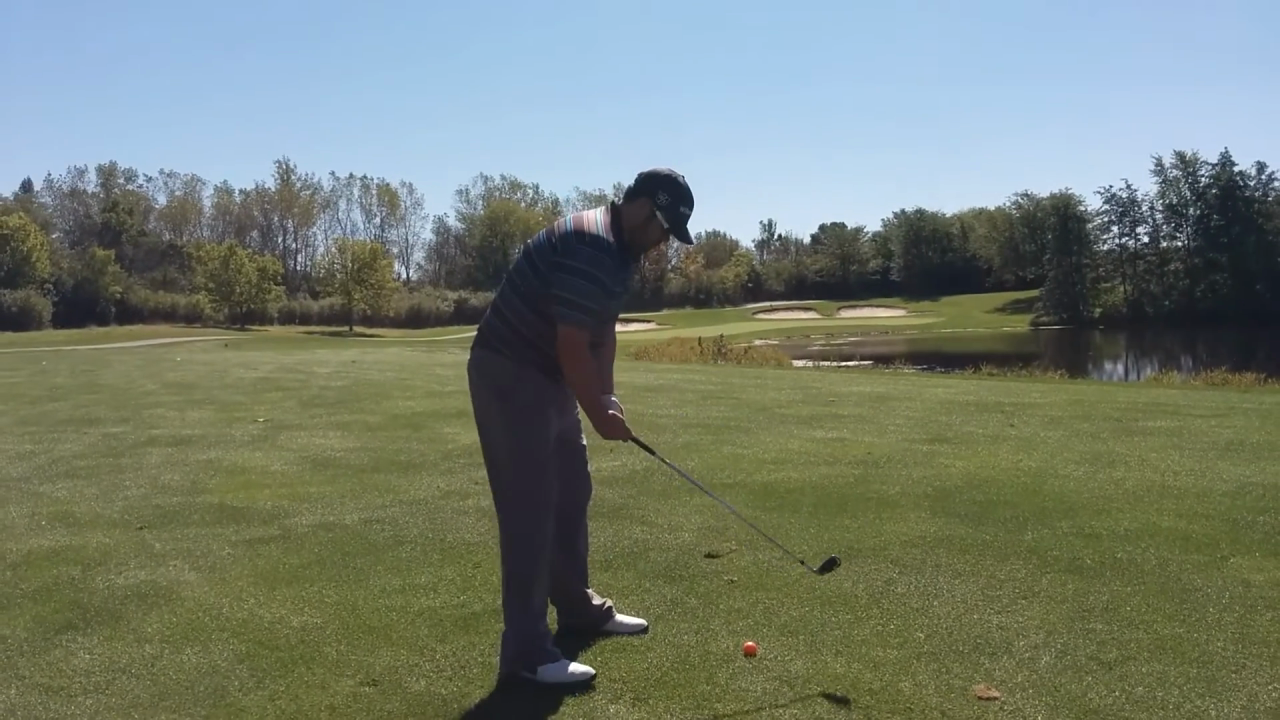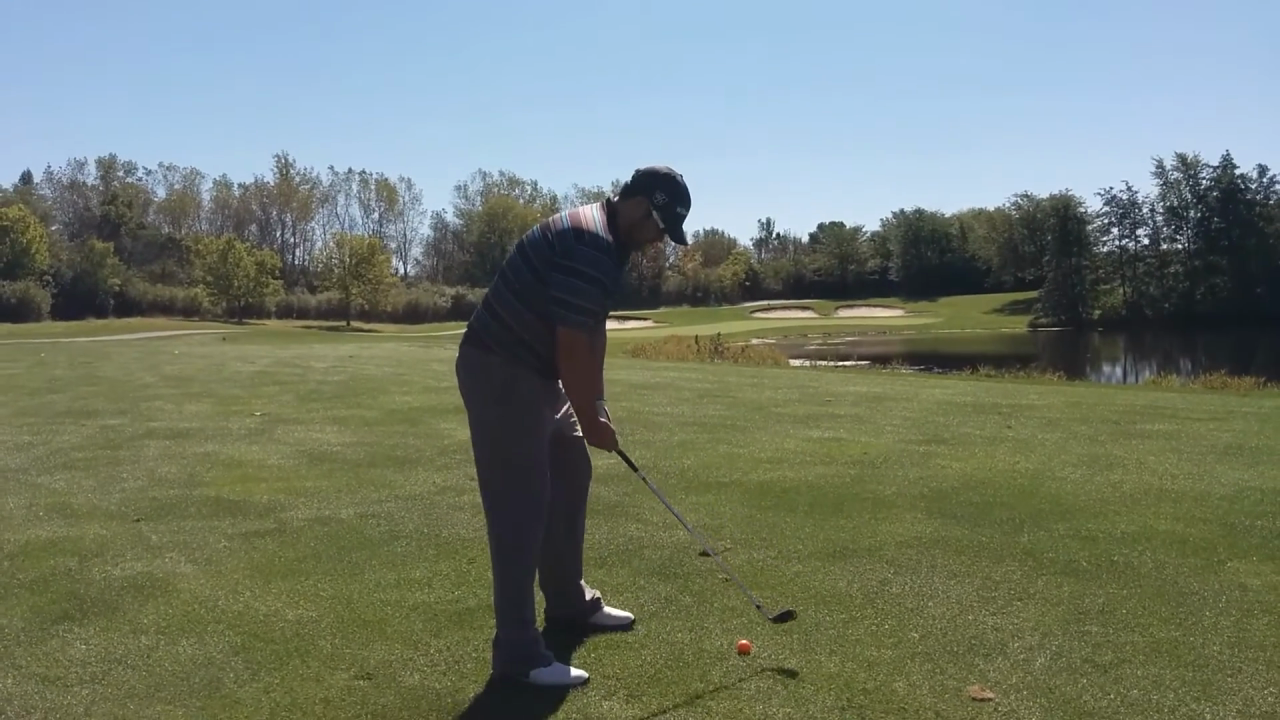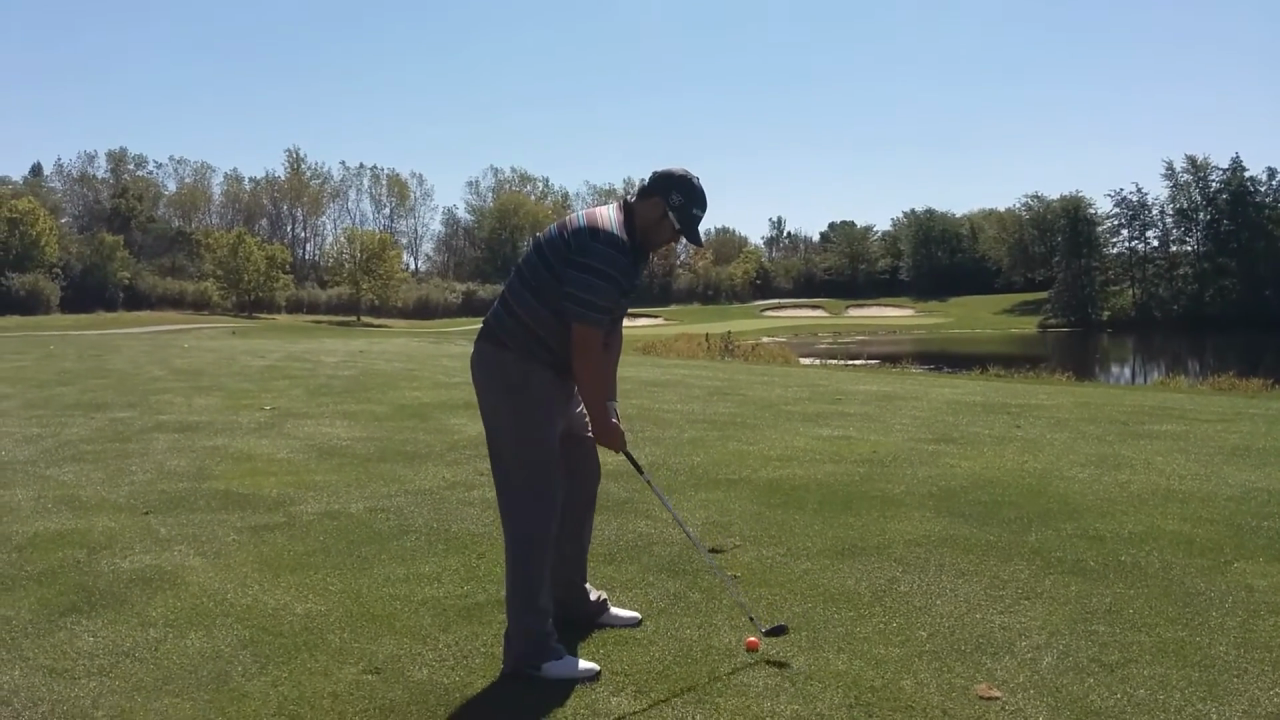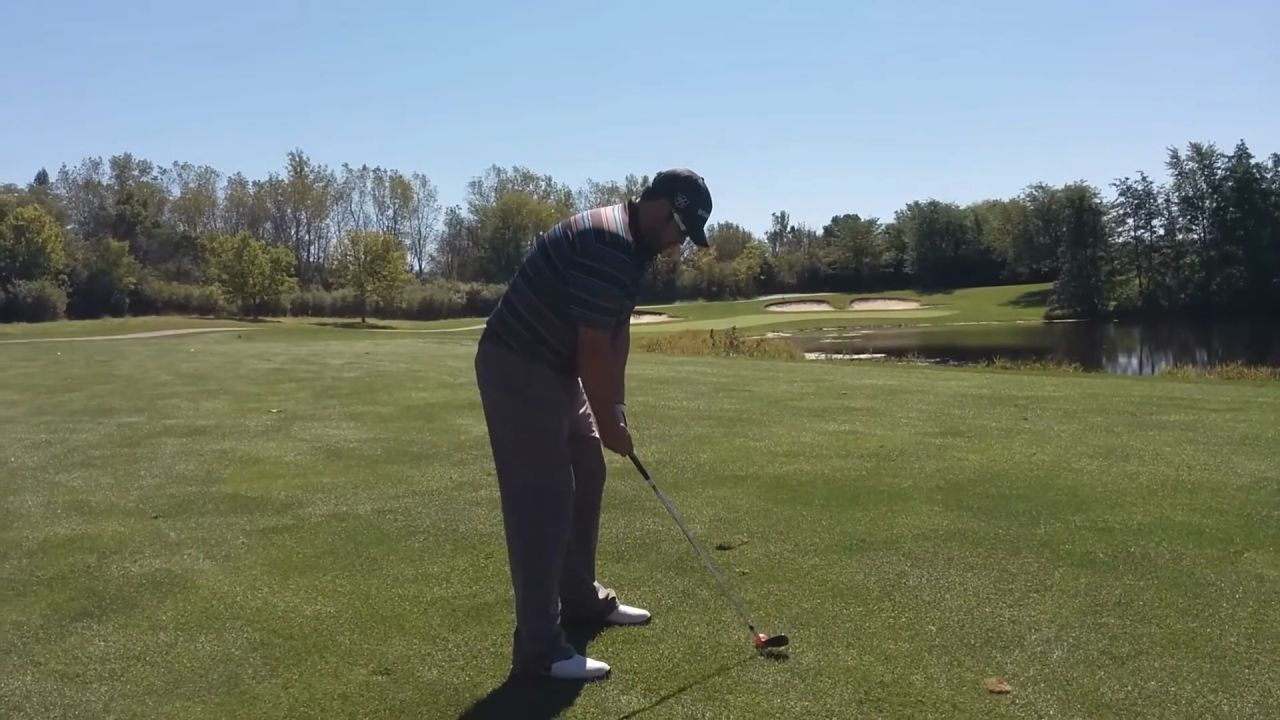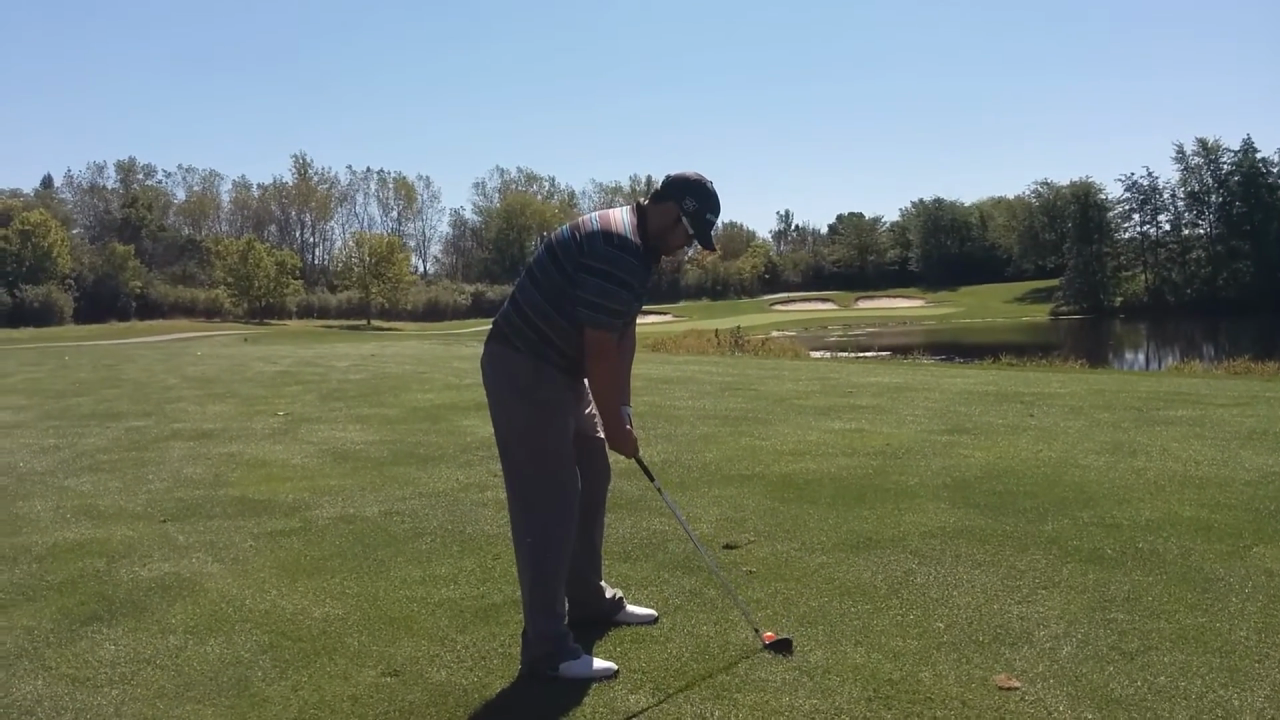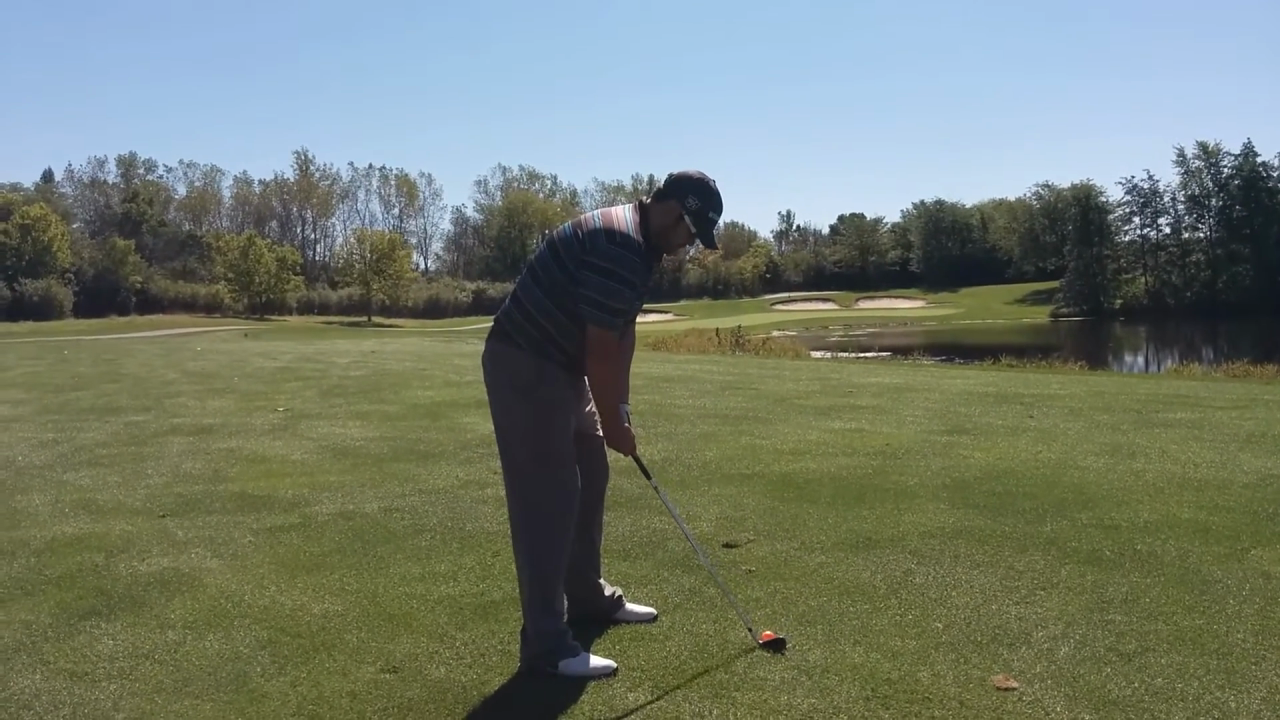
dt=0.4s
person 1, frame 1
left shoulder: (618, 248)
right shoulder: (590, 245)
left elbow: (601, 330)
right elbow: (572, 344)
left wrist: (607, 398)
right wrist: (598, 414)
left hip: (545, 373)
right hip: (508, 372)
left knee: (571, 490)
right knee: (531, 500)
left ankle: (576, 605)
right ankle: (525, 645)
person 1, frame 2
left shoulder: (608, 242)
right shoulder: (588, 245)
left elbow: (591, 333)
right elbow: (573, 349)
left wrist: (598, 404)
right wrist: (591, 419)
left hip: (535, 370)
right hip: (499, 371)
left knee: (570, 476)
right knee: (521, 503)
left ankle: (568, 601)
right ankle: (517, 649)
person 1, frame 3
left shoulder: (627, 245)
right shoulder: (603, 242)
left elbow: (608, 333)
right elbow: (586, 345)
left wrist: (608, 406)
right wrist: (601, 420)
left hip: (549, 367)
right hip: (514, 366)
left knee: (578, 480)
right knee: (535, 496)
left ankle: (572, 598)
right ankle: (529, 643)
person 1, frame 4
left shoulder: (630, 244)
right shoulder: (608, 245)
left elbow: (615, 334)
right elbow: (594, 349)
left wrist: (617, 409)
right wrist: (610, 423)
left hip: (554, 367)
right hip: (518, 368)
left knee: (585, 479)
right knee: (542, 498)
left ankle: (581, 598)
right ankle: (538, 644)
person 1, frame 5
left shoulder: (636, 246)
right shoulder: (616, 246)
left elbow: (621, 336)
right elbow: (600, 351)
left wrist: (623, 412)
right wrist: (615, 426)
left hip: (560, 367)
right hip: (524, 368)
left knee: (590, 480)
right knee: (548, 499)
left ankle: (590, 598)
right ankle: (546, 645)
person 1, frame 6
left shoulder: (637, 243)
right shoulder: (619, 245)
left elbow: (621, 334)
right elbow: (601, 348)
left wrist: (620, 409)
right wrist: (613, 423)
left hip: (560, 365)
right hip: (525, 366)
left knee: (589, 478)
right knee: (548, 496)
left ankle: (588, 595)
right ankle: (545, 642)
